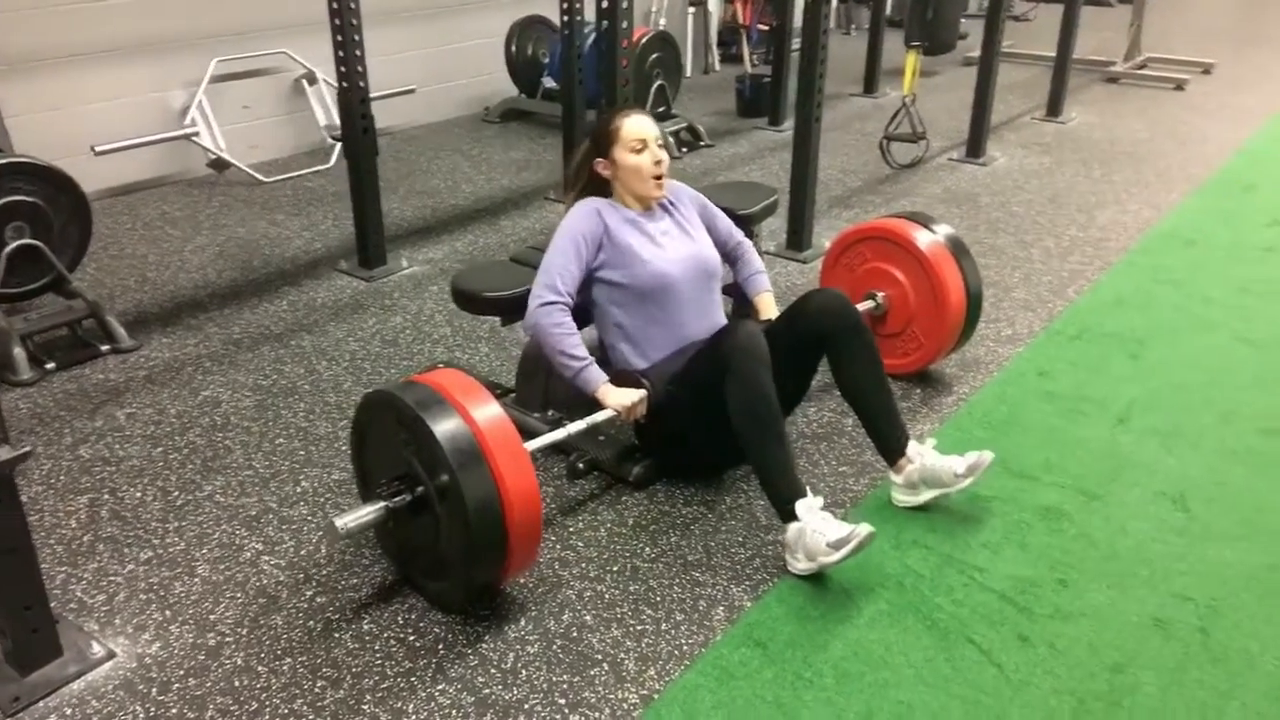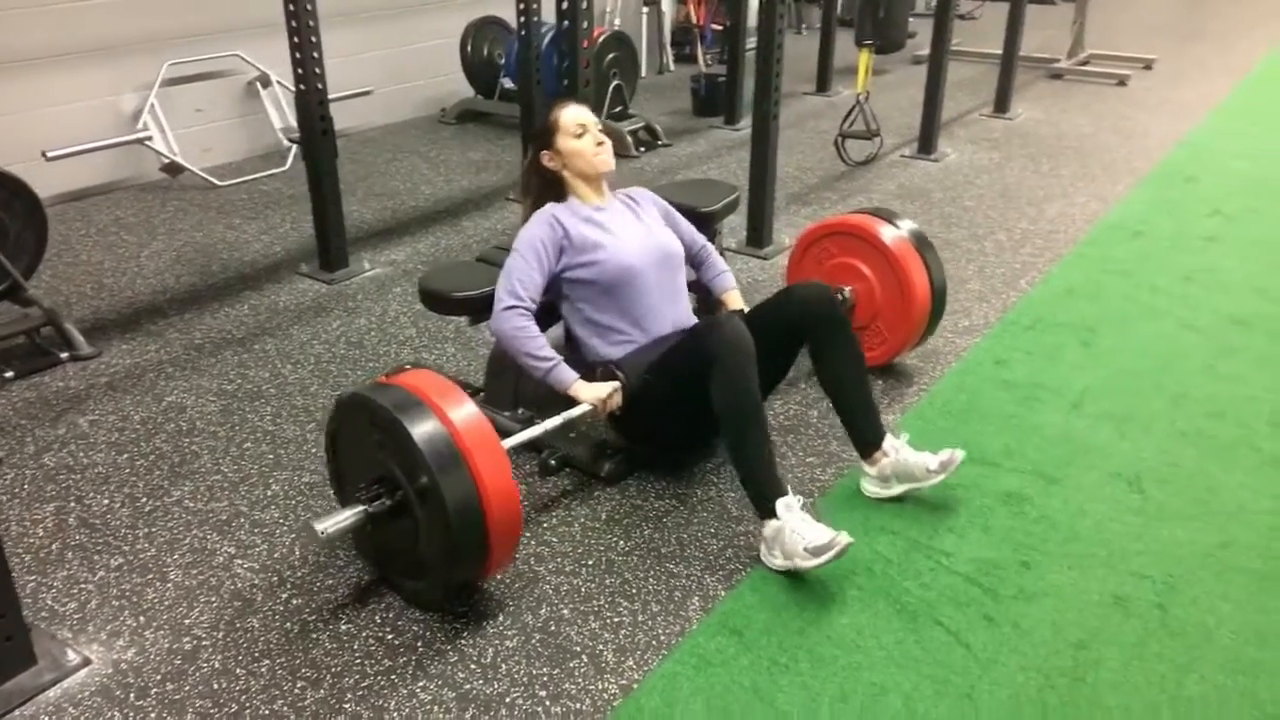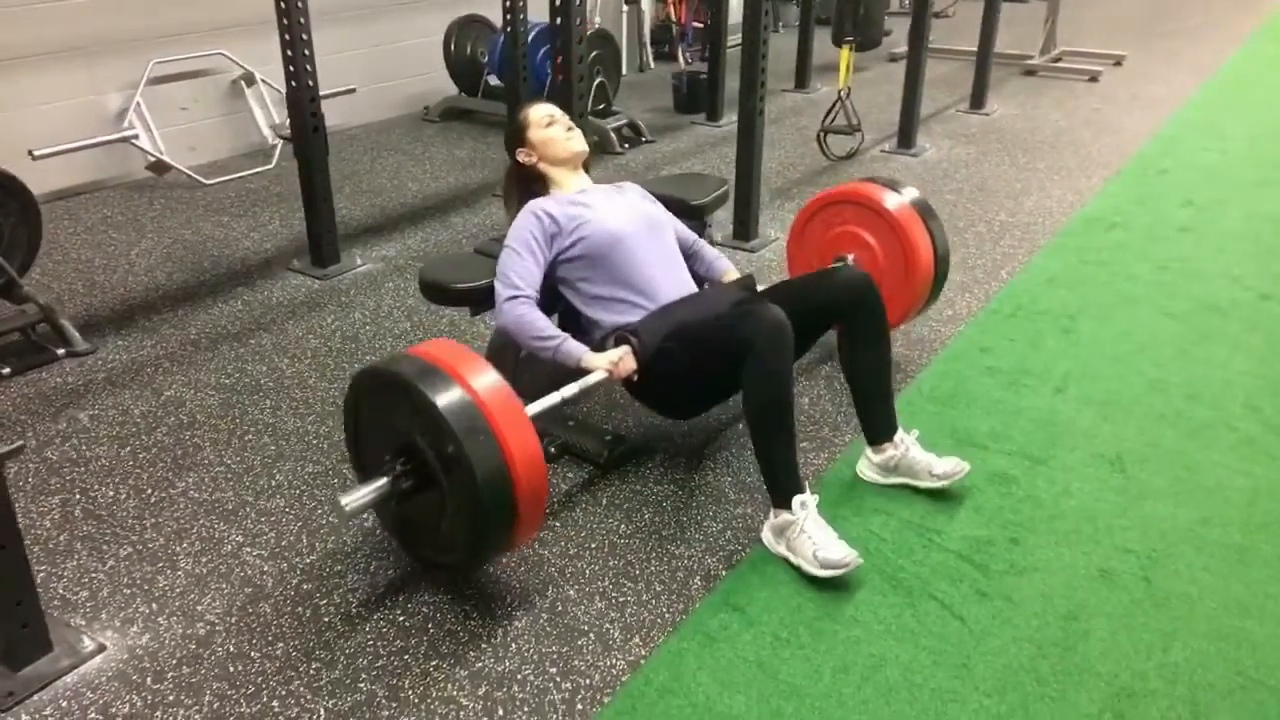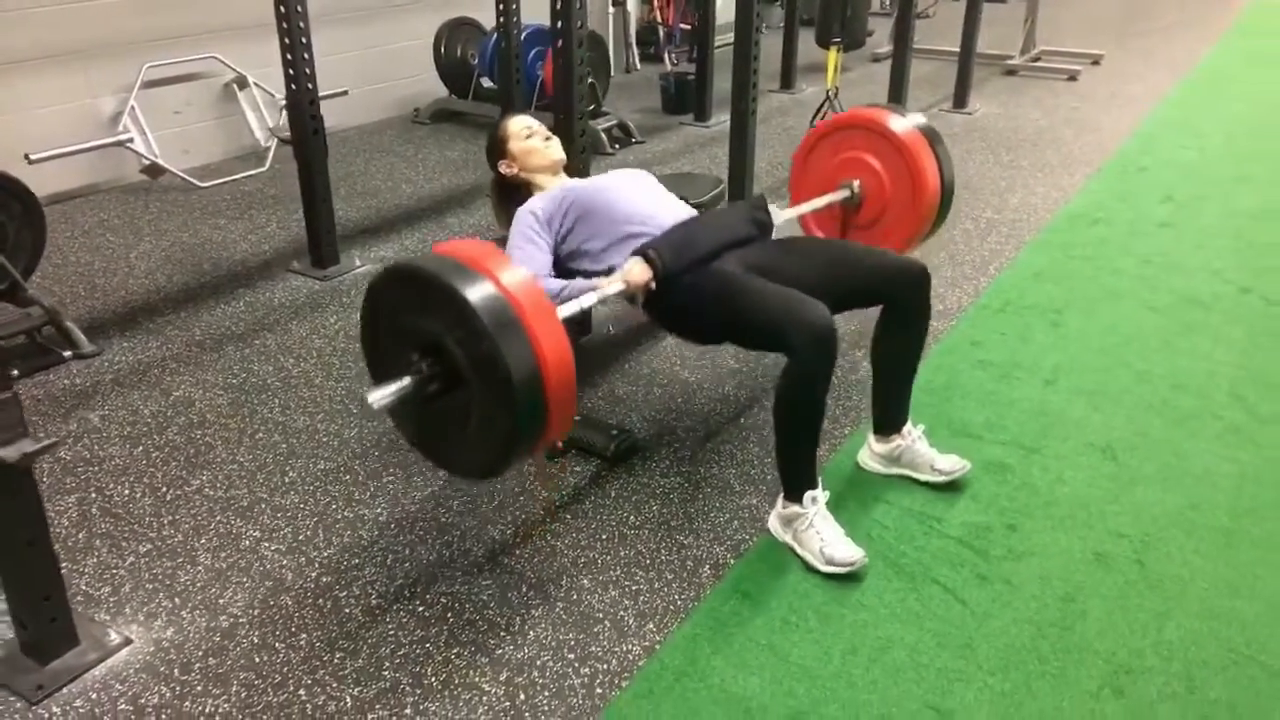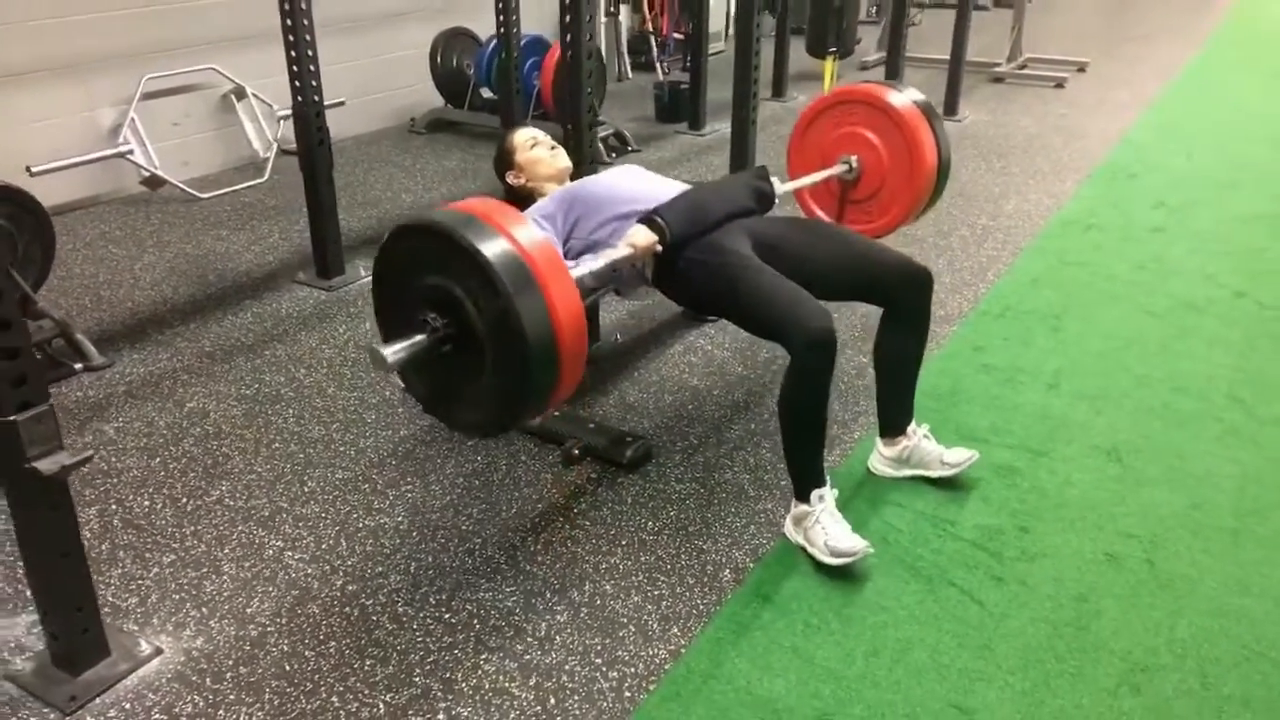
dt=0.4s
person 1, frame 1
left shoulder: (679, 198)
right shoulder: (592, 218)
left elbow: (740, 250)
right elbow: (544, 311)
left wrist: (772, 319)
right wrist: (604, 389)
left hip: (734, 385)
right hip: (667, 409)
left knee: (827, 306)
right knee: (741, 337)
left ankle: (908, 465)
right ankle: (801, 525)
person 1, frame 2
left shoulder: (641, 201)
right shoulder: (552, 224)
left elbow: (702, 253)
right elbow: (508, 316)
left wrist: (738, 309)
right wrist: (576, 385)
left hip: (703, 371)
right hip: (643, 393)
left knee: (813, 298)
right knee: (725, 336)
left ankle: (881, 460)
right ankle: (779, 523)
person 1, frame 3
left shoulder: (626, 192)
right shoulder: (539, 217)
left elbow: (689, 242)
right elbow: (513, 307)
left wrist: (736, 279)
right wrist: (591, 356)
left hip: (708, 315)
right hip: (656, 353)
left knee: (853, 285)
right knee: (769, 327)
left ankle: (886, 451)
right ankle: (789, 517)
person 1, frame 4
left shoulder: (619, 178)
right shoulder: (534, 214)
left wrist: (759, 214)
right wrist: (610, 277)
left hip: (743, 247)
right hip: (685, 277)
left knee: (907, 278)
right knee: (813, 329)
left ankle: (891, 441)
right ankle: (797, 509)
person 1, frame 5
left shoulder: (618, 174)
right shoulder: (541, 217)
left wrist: (757, 185)
right wrist: (620, 250)
left hip: (745, 224)
right hip: (692, 253)
left knee: (909, 279)
right knee: (813, 332)
left ankle: (898, 443)
right ankle: (809, 507)
